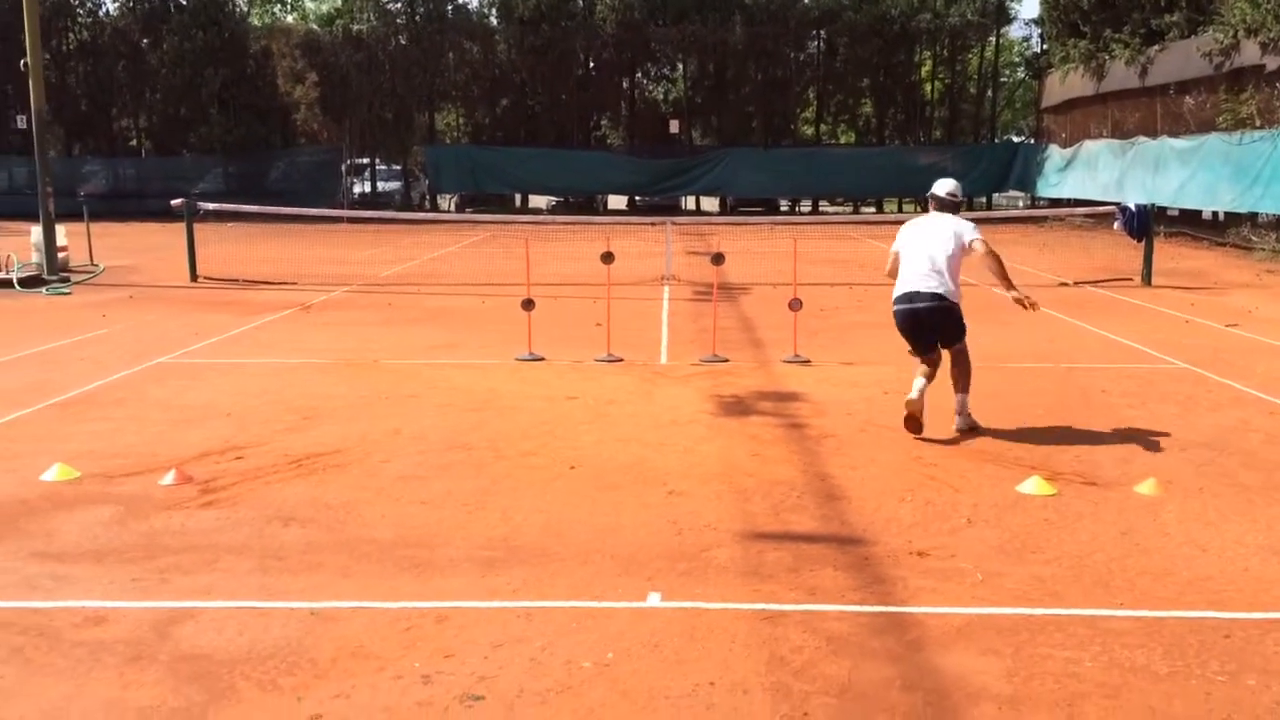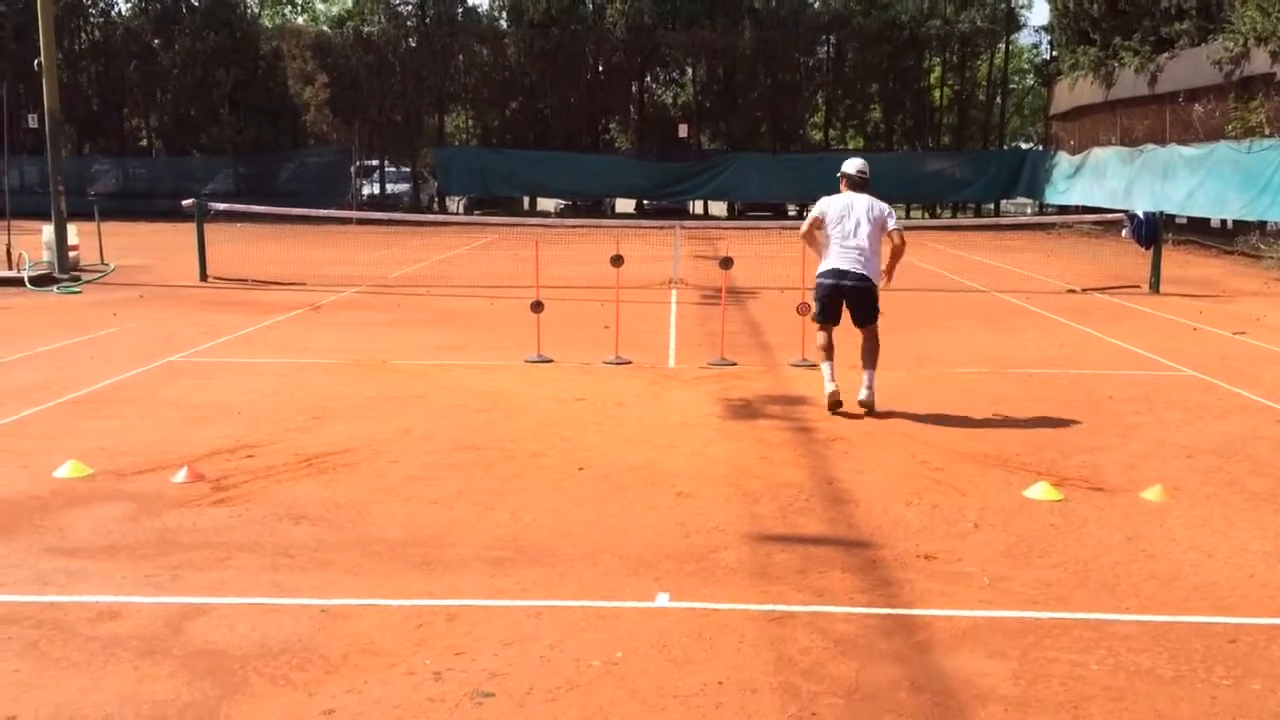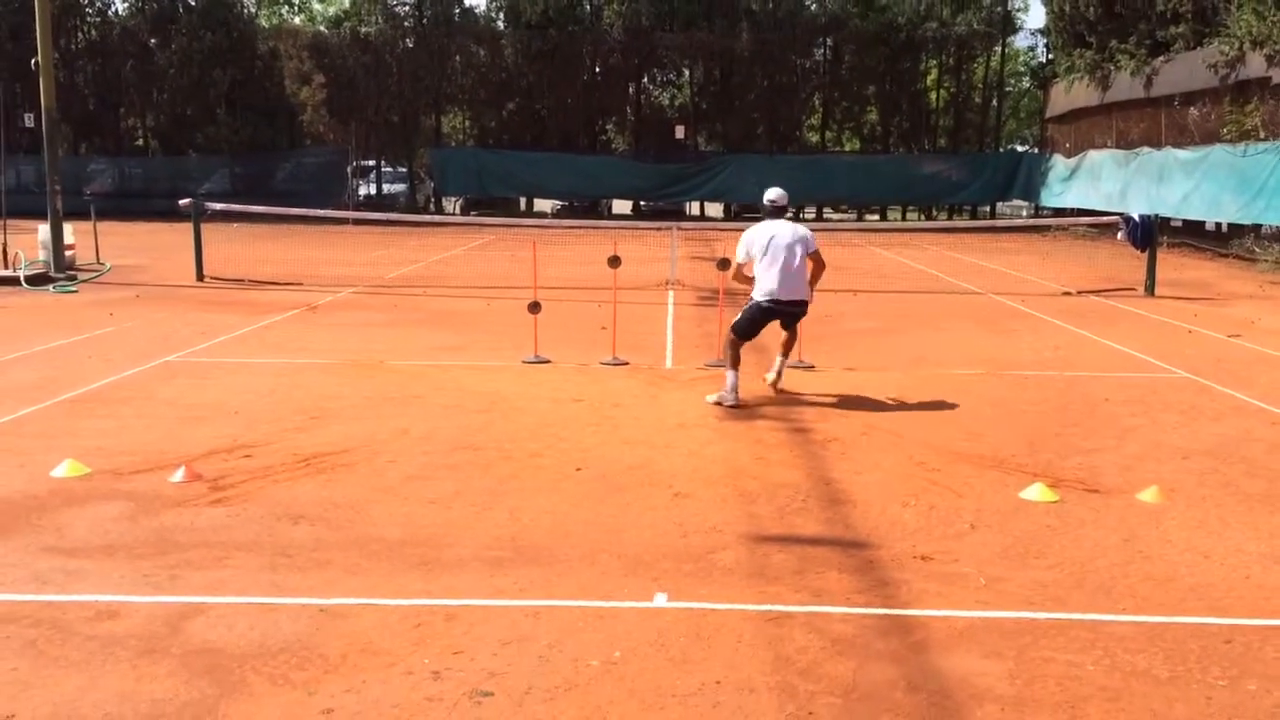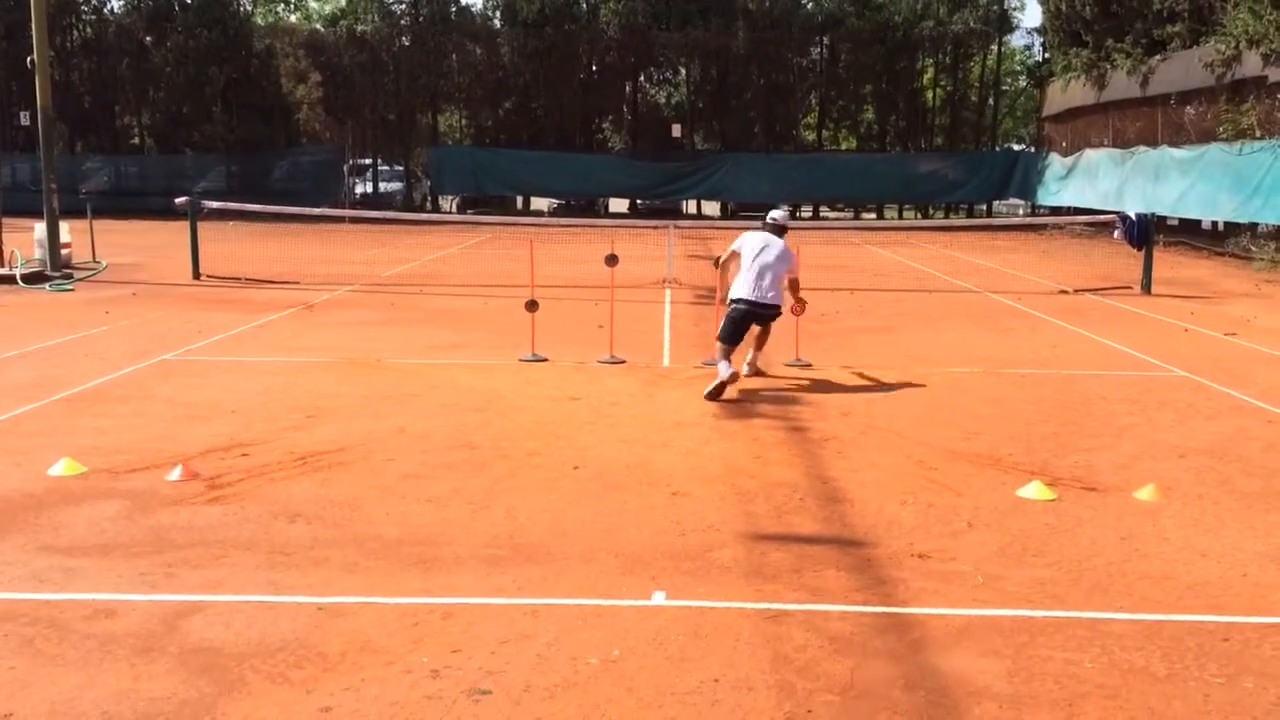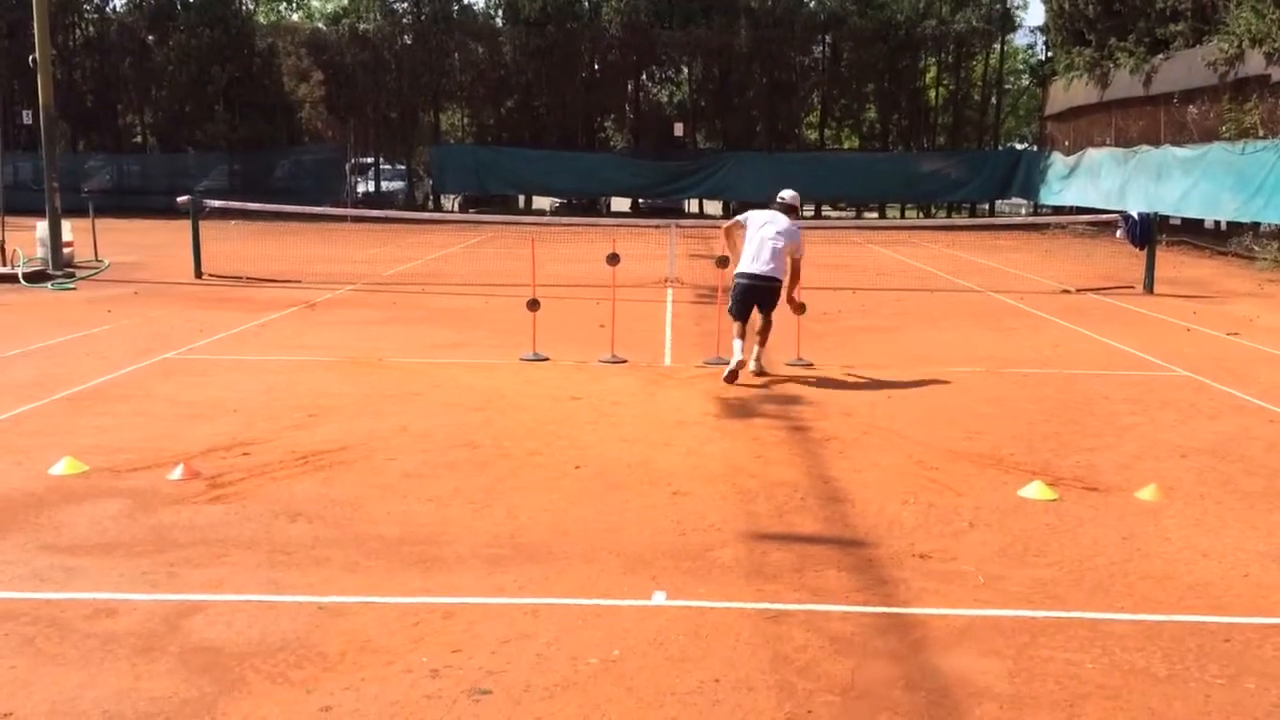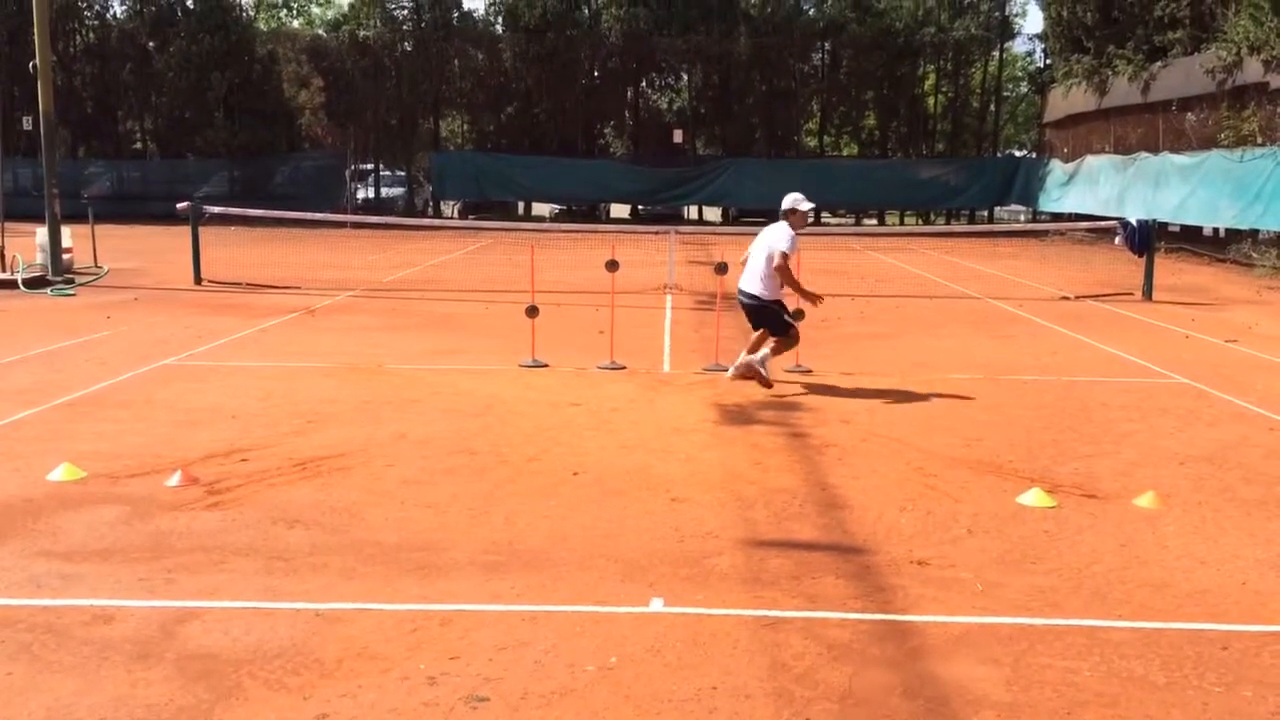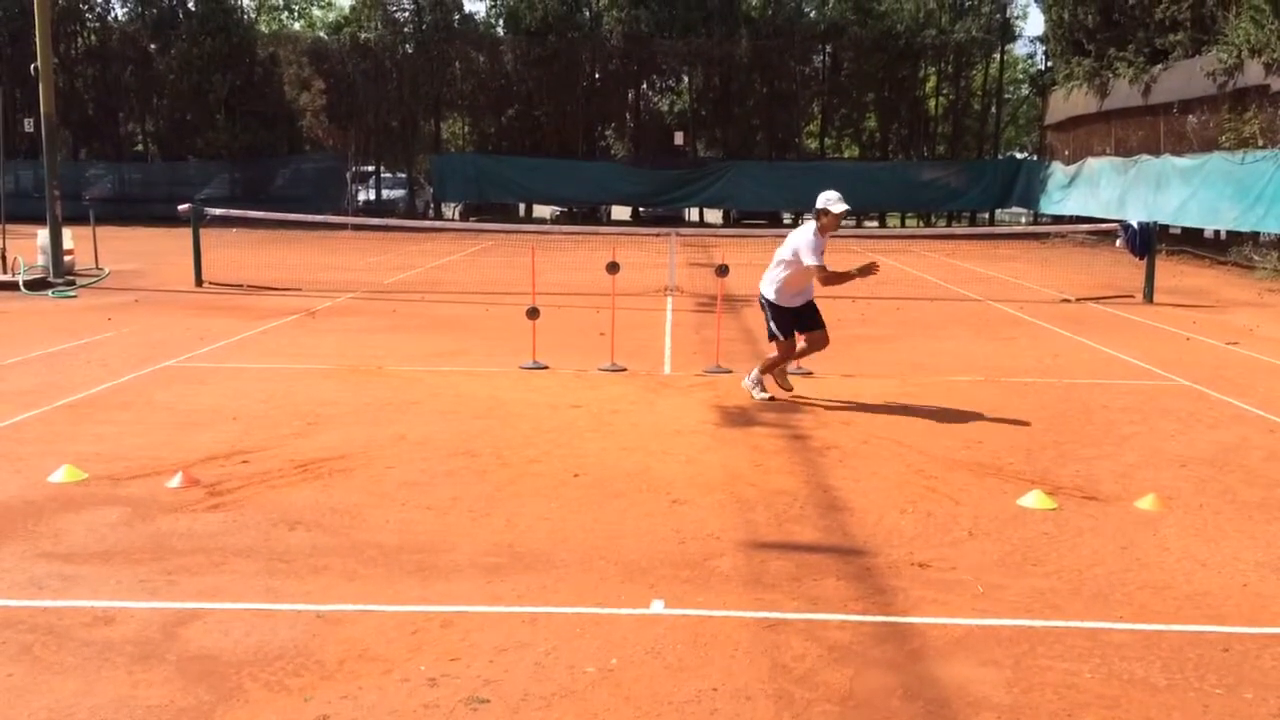
dt=0.3s
person 1, frame 1
left shoulder: (909, 227)
right shoulder: (962, 226)
left elbow: (891, 270)
right elbow: (987, 254)
right wrist: (1011, 290)
left hip: (903, 302)
right hip: (938, 299)
left knee: (930, 360)
right knee: (958, 353)
left ankle: (916, 394)
right ankle: (962, 416)
person 1, frame 2
left shoulder: (828, 202)
right shoulder: (881, 207)
left elbow: (805, 233)
right elbow: (899, 242)
right wrist: (890, 268)
left hip: (830, 276)
right hip: (865, 278)
left knee: (825, 331)
right knee: (870, 333)
left ankle: (830, 385)
right ankle: (867, 391)
person 1, frame 3
left shoulder: (751, 234)
right shoulder: (802, 231)
left elbow: (736, 275)
right elbow: (819, 264)
right wrist: (810, 286)
left hip: (764, 299)
right hip: (797, 301)
left knee: (732, 341)
right knee: (790, 327)
left ankle: (730, 392)
right ankle: (776, 373)
person 1, frame 4
left shoulder: (749, 237)
right shoulder: (788, 253)
left elbow: (723, 262)
right elbow: (793, 285)
left wrist: (723, 290)
right wrist: (797, 298)
left hip: (742, 301)
right hip: (771, 305)
left knee: (723, 348)
right knee: (764, 323)
left ankle: (725, 372)
right ankle: (750, 364)
person 1, frame 5
left shoulder: (755, 214)
right shoulder: (795, 232)
left elbow: (727, 229)
right elbow: (795, 271)
left wrist: (736, 255)
right wrist: (790, 295)
left hip: (745, 276)
right hip: (771, 280)
left knee: (739, 321)
right knee: (765, 317)
left ankle: (738, 356)
right ankle: (756, 361)
person 1, frame 6
left shoulder: (771, 231)
right shoulder: (787, 235)
left elbow: (743, 260)
right elbow: (780, 266)
right wrist: (802, 292)
left hip: (745, 292)
right hip: (762, 297)
left knee: (765, 331)
right knee: (792, 336)
left ankle: (739, 367)
right ankle: (756, 360)
person 1, frame 7
left shoulder: (820, 233)
right shoulder: (808, 239)
right elbow: (823, 278)
right wrist: (856, 273)
left hip: (799, 296)
right hip: (775, 298)
left knee: (820, 340)
right knee: (785, 351)
left ankle: (779, 366)
right ankle: (753, 380)
